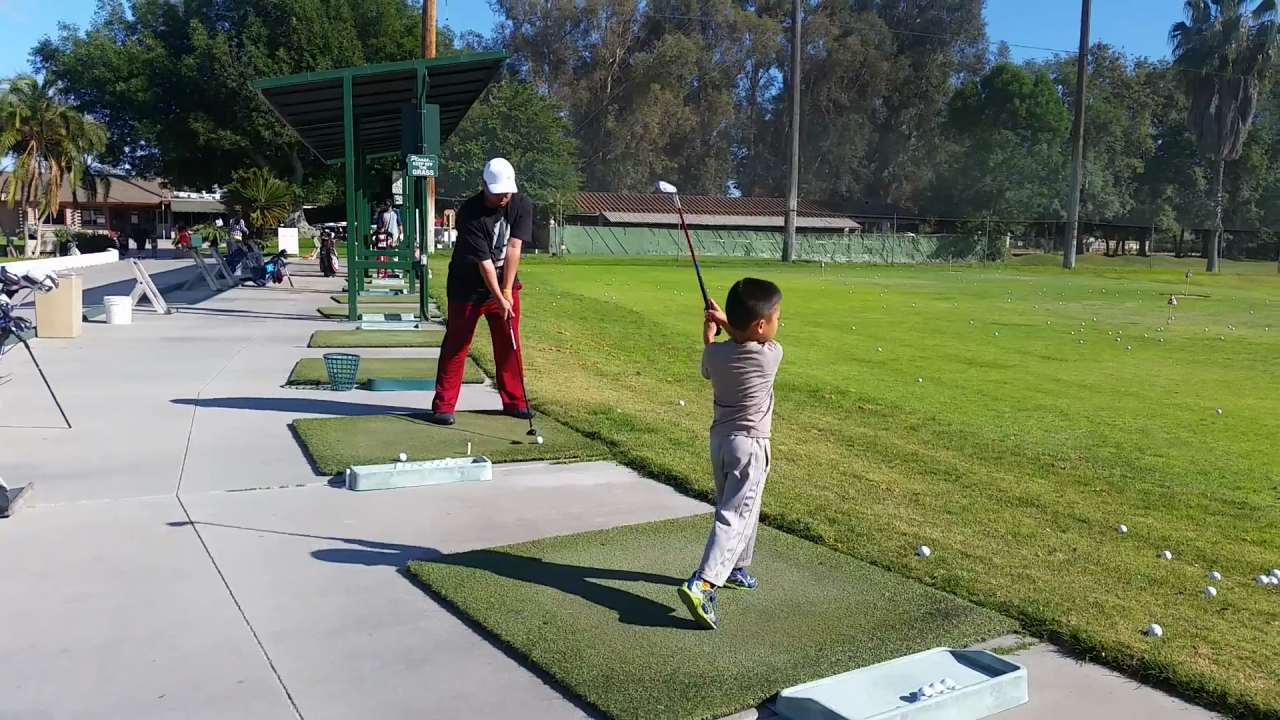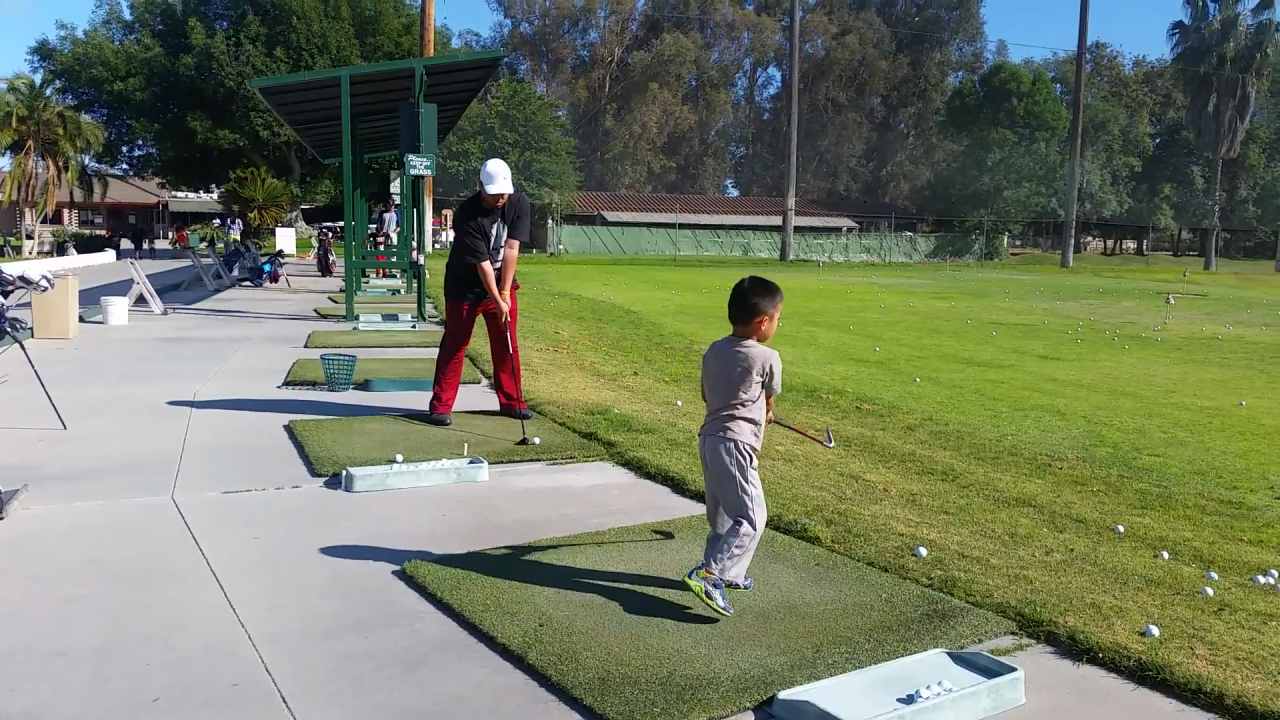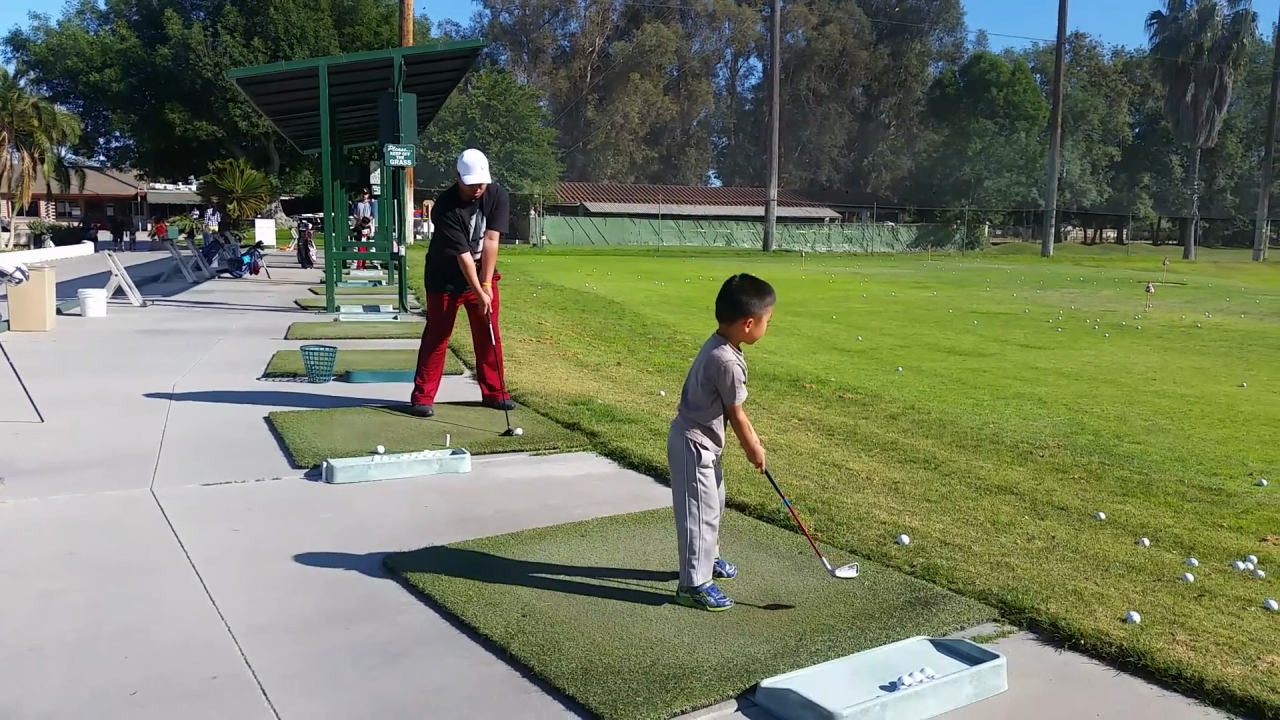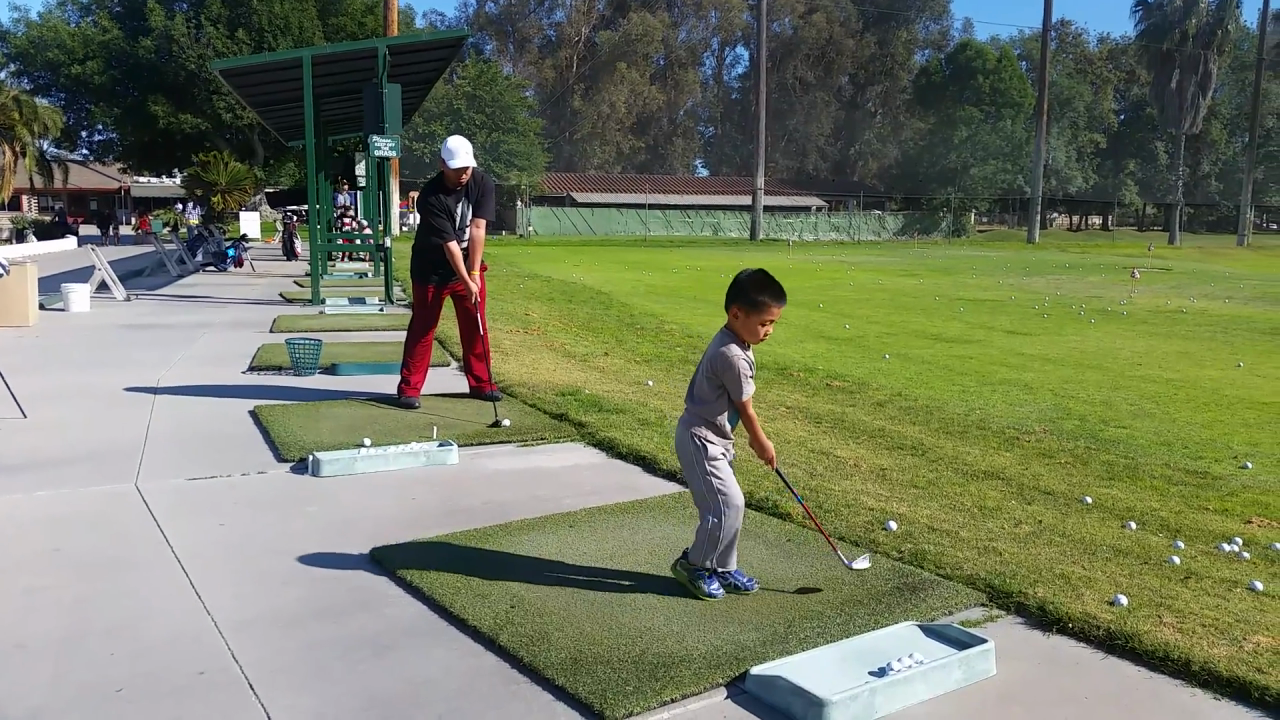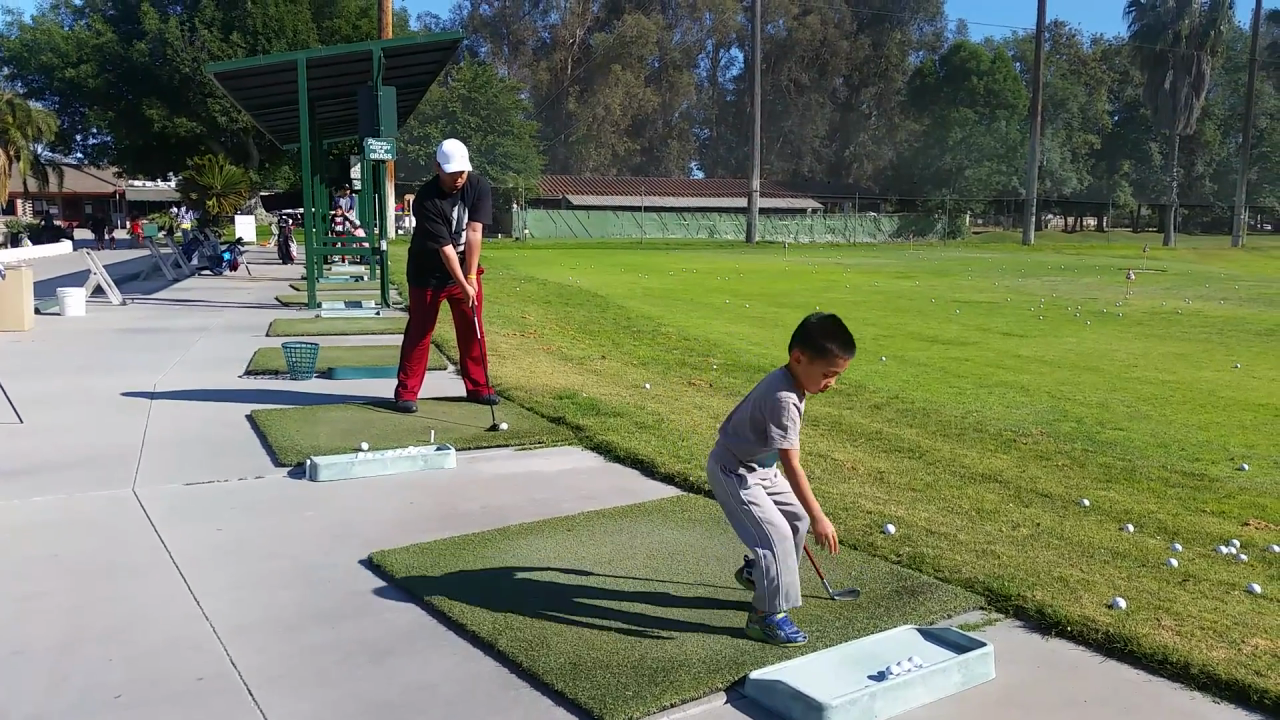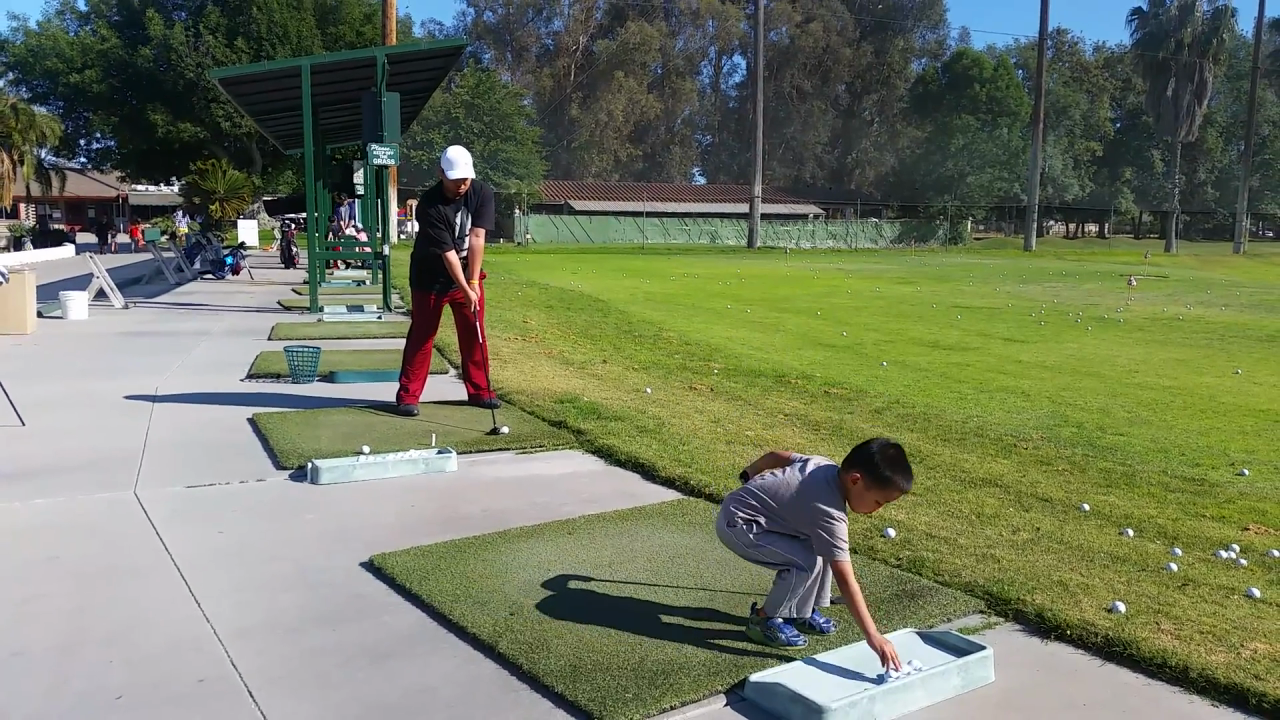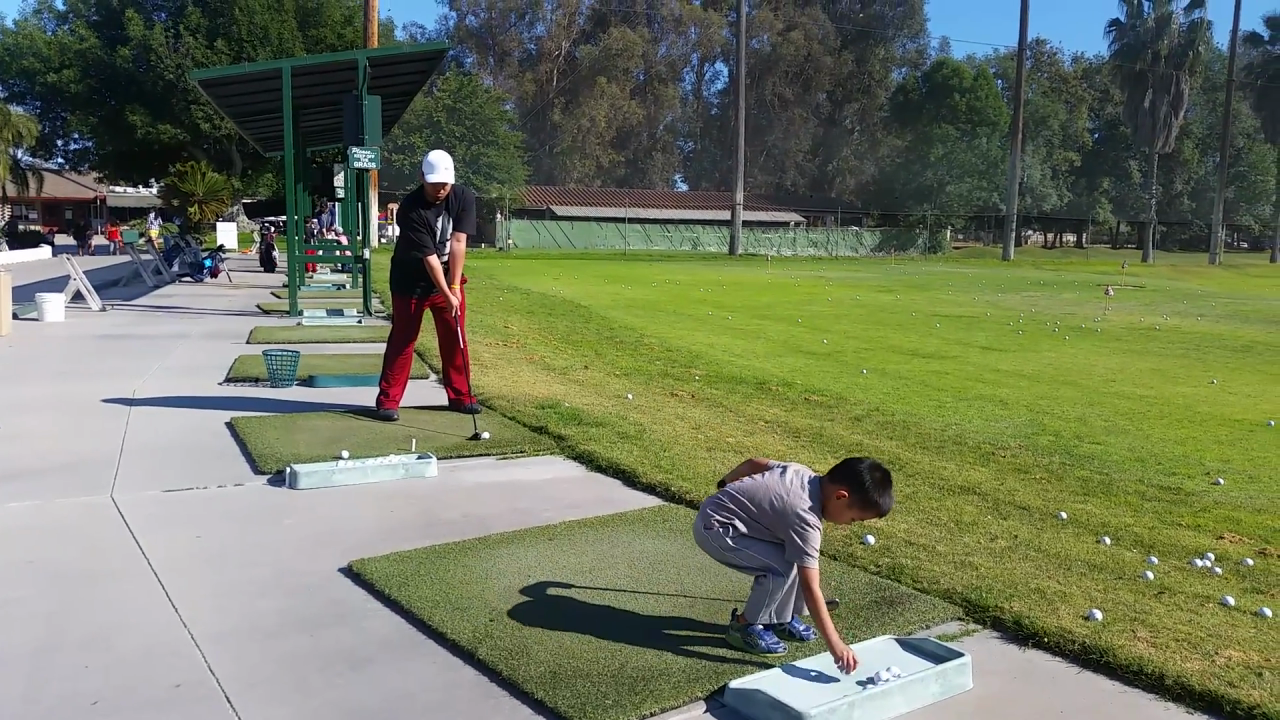
dt=0.5s
person 1, frame 1
left shoulder: (713, 354)
right shoulder: (772, 355)
left wrist: (709, 331)
right wrist: (725, 322)
left hip: (720, 440)
right hip: (749, 445)
left knee: (733, 509)
right knee: (736, 516)
left ankle: (730, 568)
right ankle: (702, 583)
person 1, frame 2
left shoulder: (714, 352)
right shoulder: (768, 359)
right elbow: (767, 404)
right wrist: (763, 417)
left hip: (709, 439)
right hip: (736, 445)
left knee: (722, 513)
right knee: (751, 517)
left ankle: (720, 569)
right ankle: (708, 575)
person 1, frame 3
left shoulder: (718, 346)
right shoulder: (728, 362)
right elbow: (734, 413)
left wrist: (751, 435)
right wrist: (753, 449)
left hip: (701, 441)
right hip: (695, 444)
left knee: (711, 506)
right knee: (701, 513)
left ankle: (706, 559)
right ankle: (694, 584)
person 1, frame 4
left shoulder: (730, 342)
right shoulder: (734, 357)
left elbow: (738, 404)
right elbow: (745, 409)
left wrist: (755, 438)
right wrist: (763, 444)
left hip: (714, 437)
right hip: (701, 440)
left knee: (726, 505)
right knee: (728, 506)
left ankle: (721, 568)
right ankle: (693, 564)
person 1, frame 5
left shoulder: (786, 378)
right shoulder: (784, 399)
right elbow: (792, 466)
right wrist: (818, 517)
left hip: (755, 464)
right hip: (731, 472)
left knee: (797, 517)
right knee: (776, 535)
left ankle: (754, 571)
right ankle: (766, 615)
person 1, frame 6
left shoulder: (825, 465)
right shoulder: (830, 513)
left elbow: (776, 456)
right elbow: (845, 581)
left wrist: (749, 475)
right wrist: (873, 635)
left hip: (741, 504)
right hip: (736, 524)
left knee: (823, 549)
right knee: (807, 562)
left ankle: (802, 610)
right ankle: (765, 620)
person 1, frame 7
left shoulder: (804, 473)
right shoulder: (805, 519)
left elbow: (754, 463)
right elbow: (811, 588)
left wrist: (727, 483)
right wrist: (834, 643)
left hip: (722, 510)
right hip: (715, 528)
left knee: (797, 564)
right knee: (783, 569)
left ankle: (782, 619)
right ankle: (746, 627)
person 2, frame 1
left shoulder: (522, 205)
right shoulder: (469, 214)
left elbow: (513, 248)
right elbow: (483, 261)
left wrist: (507, 291)
right wrist: (498, 297)
left hip: (505, 285)
right hip: (468, 288)
left knee: (509, 343)
right knee: (456, 344)
left ankle: (514, 400)
right ankle: (443, 404)
person 2, frame 2
left shoulder: (520, 204)
right shoulder: (466, 215)
left elbow: (511, 249)
right elbow: (482, 262)
left wrist: (505, 293)
right wrist: (496, 300)
left hip: (503, 284)
right hip: (465, 288)
left knee: (507, 344)
right knee: (455, 344)
left ankle: (511, 401)
right ankle: (441, 405)
person 2, frame 3
left shoulder: (498, 195)
right shoulder: (445, 207)
left elbow: (491, 240)
right elbow: (462, 254)
left wrist: (487, 284)
right wrist: (478, 291)
left hip: (483, 275)
right hip: (445, 278)
left knee: (489, 334)
right knee: (437, 336)
left ankle: (493, 391)
right ankle: (422, 396)
person 2, frame 4
left shoulder: (483, 184)
right shoulder: (430, 196)
left elbow: (478, 229)
right elbow: (448, 242)
left wrist: (474, 273)
right wrist: (466, 281)
left hip: (469, 265)
right hip: (431, 270)
left knee: (475, 325)
right knee: (423, 327)
left ankle: (481, 383)
right ankle: (409, 388)
person 2, frame 5
left shoulder: (479, 187)
right shoulder: (426, 199)
left elbow: (474, 232)
right elbow: (444, 246)
left wrist: (471, 276)
right wrist: (463, 284)
left hip: (465, 269)
right hip: (428, 273)
left knee: (472, 328)
right knee: (419, 331)
left ankle: (477, 386)
right ankle: (406, 391)
person 2, frame 6
left shoulder: (482, 193)
right shoulder: (429, 205)
left elbow: (477, 238)
right elbow: (447, 252)
left wrist: (474, 282)
right wrist: (465, 290)
left hip: (468, 273)
right hip: (430, 278)
left knee: (474, 332)
right knee: (422, 335)
left ankle: (479, 390)
right ankle: (408, 395)
person 2, frame 7
left shoulder: (464, 197)
right shoulder: (410, 209)
left elbow: (458, 243)
right elbow: (428, 256)
left wrist: (455, 286)
right wrist: (446, 294)
left hip: (449, 278)
right hip: (411, 281)
left knee: (455, 337)
right knee: (402, 339)
left ankle: (460, 395)
right ankle: (388, 399)
